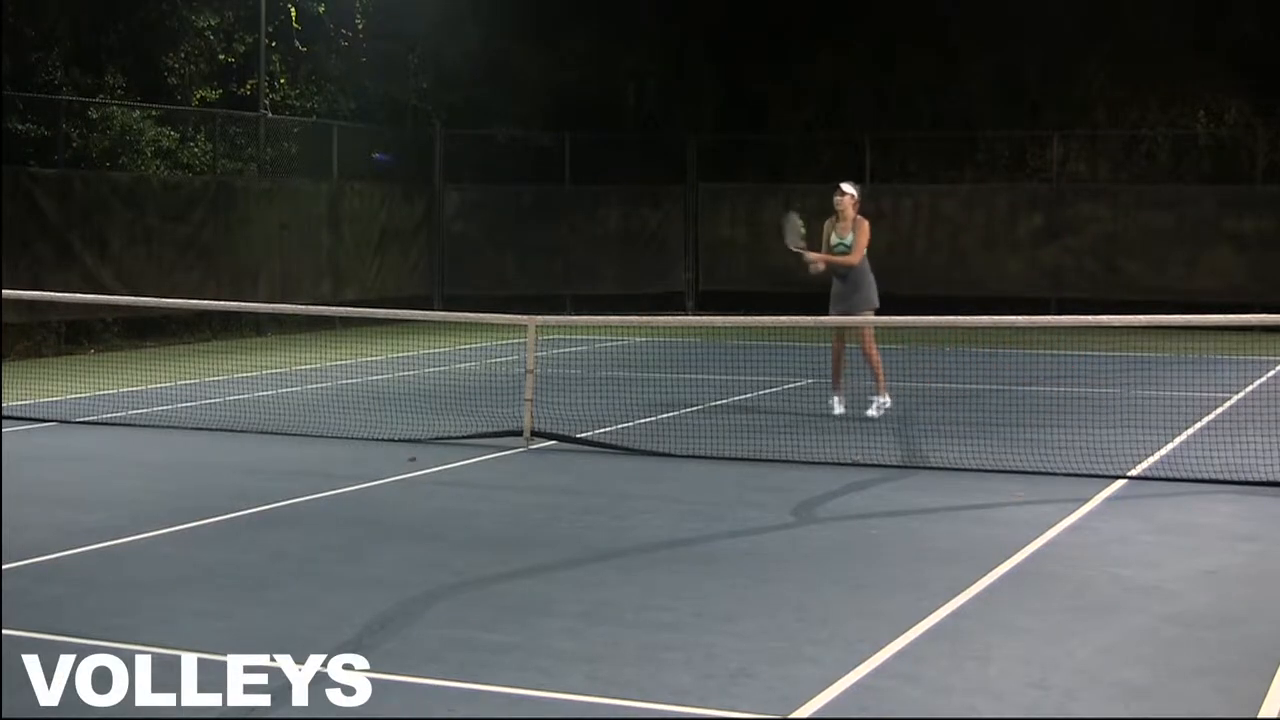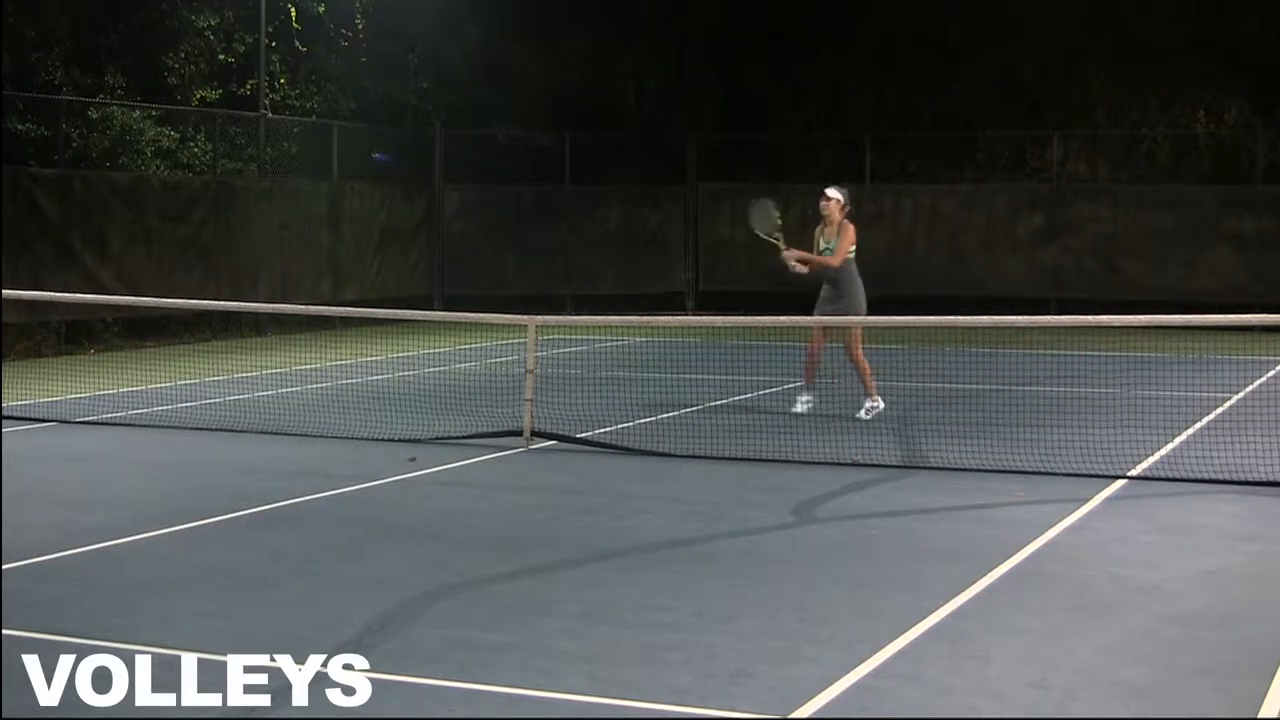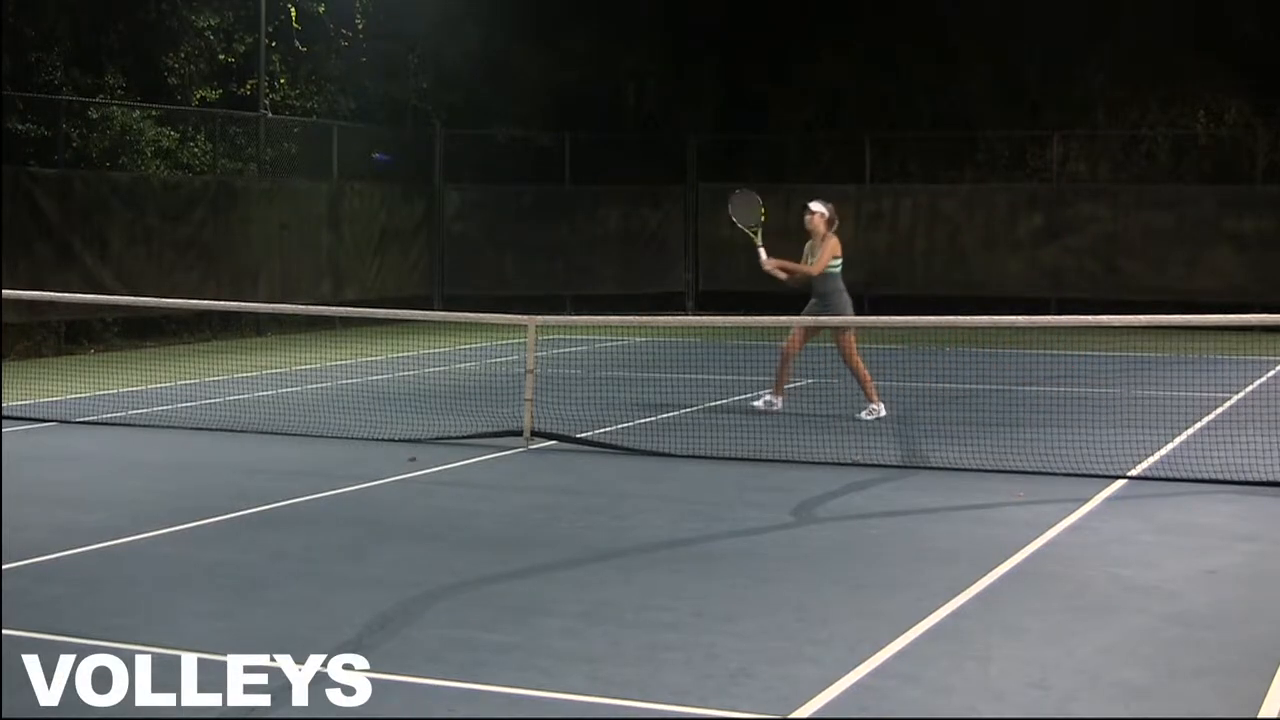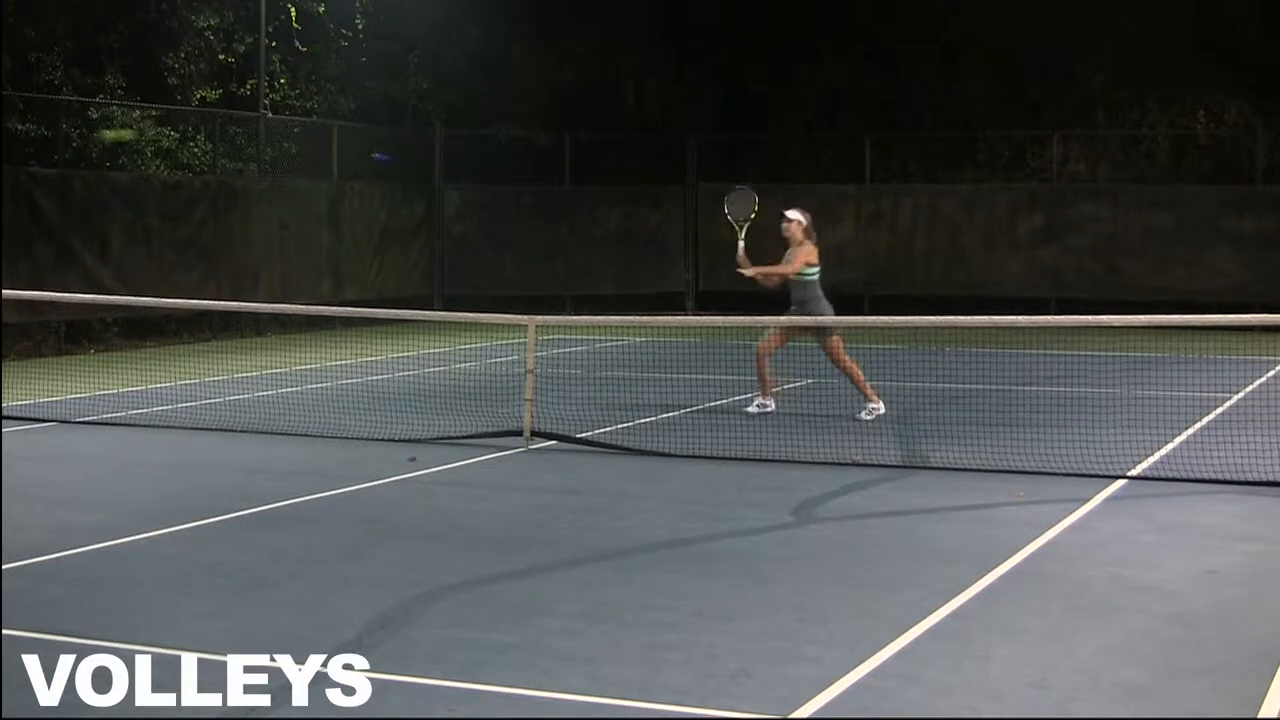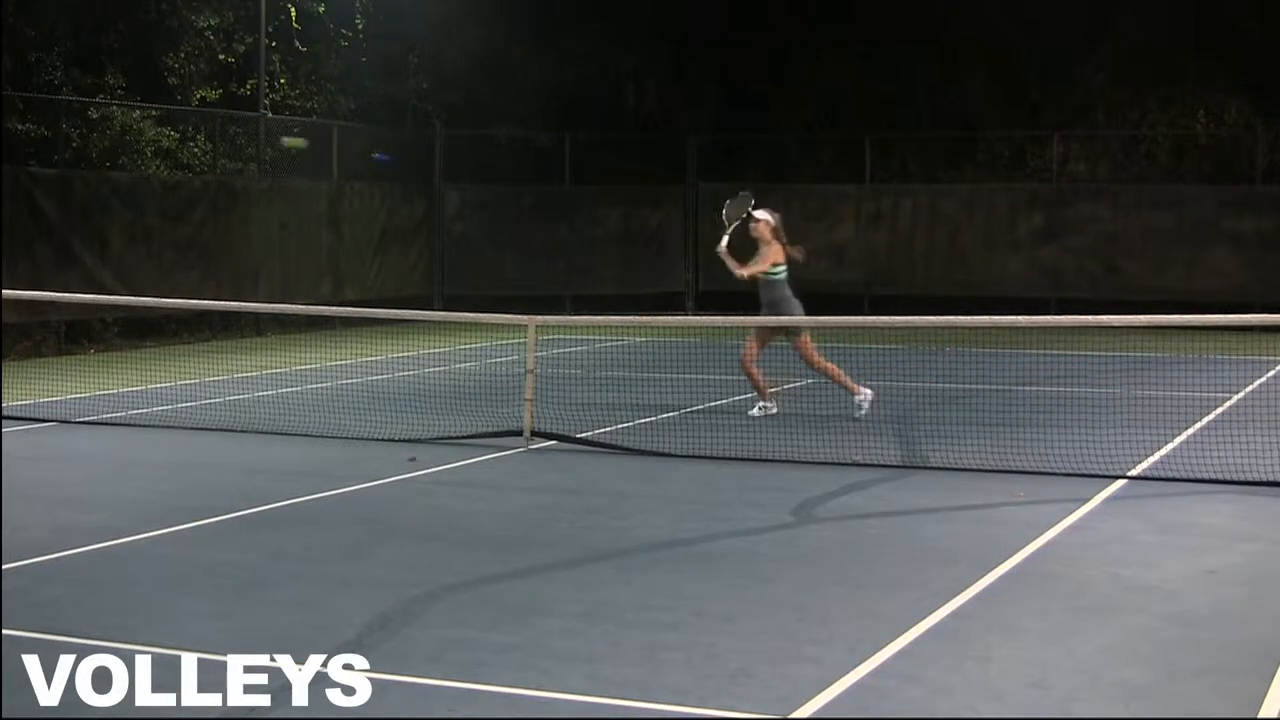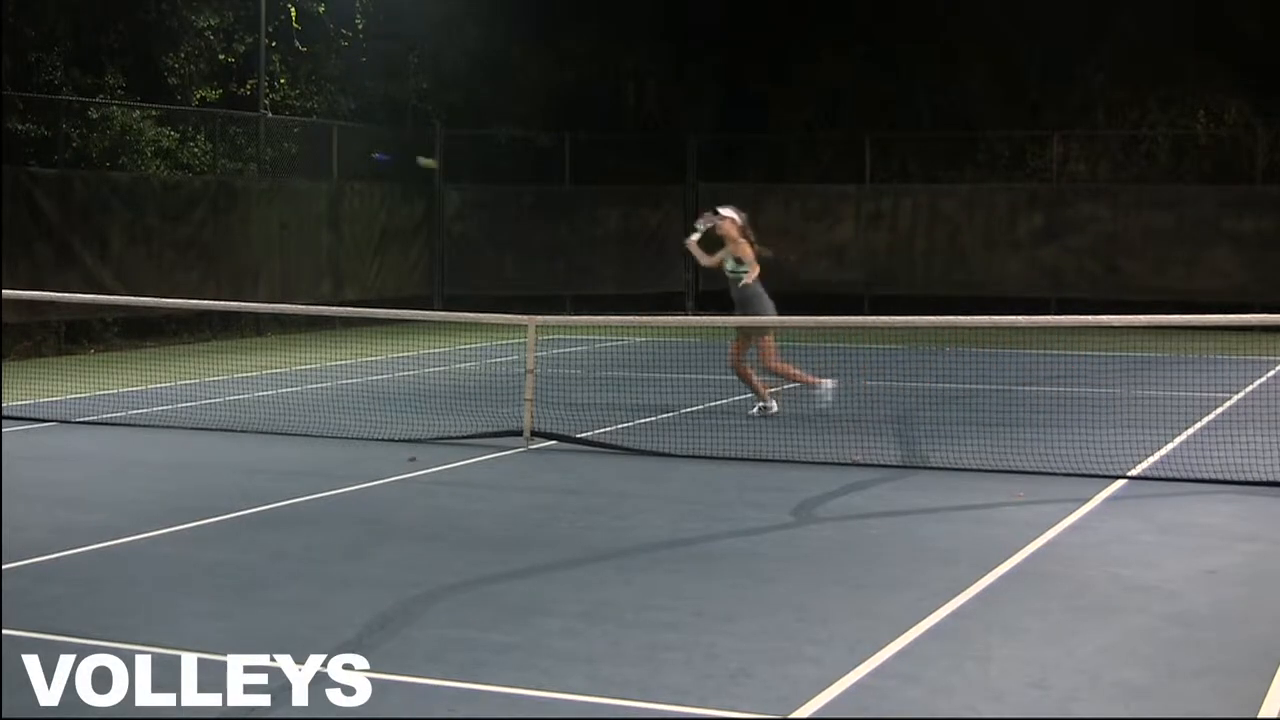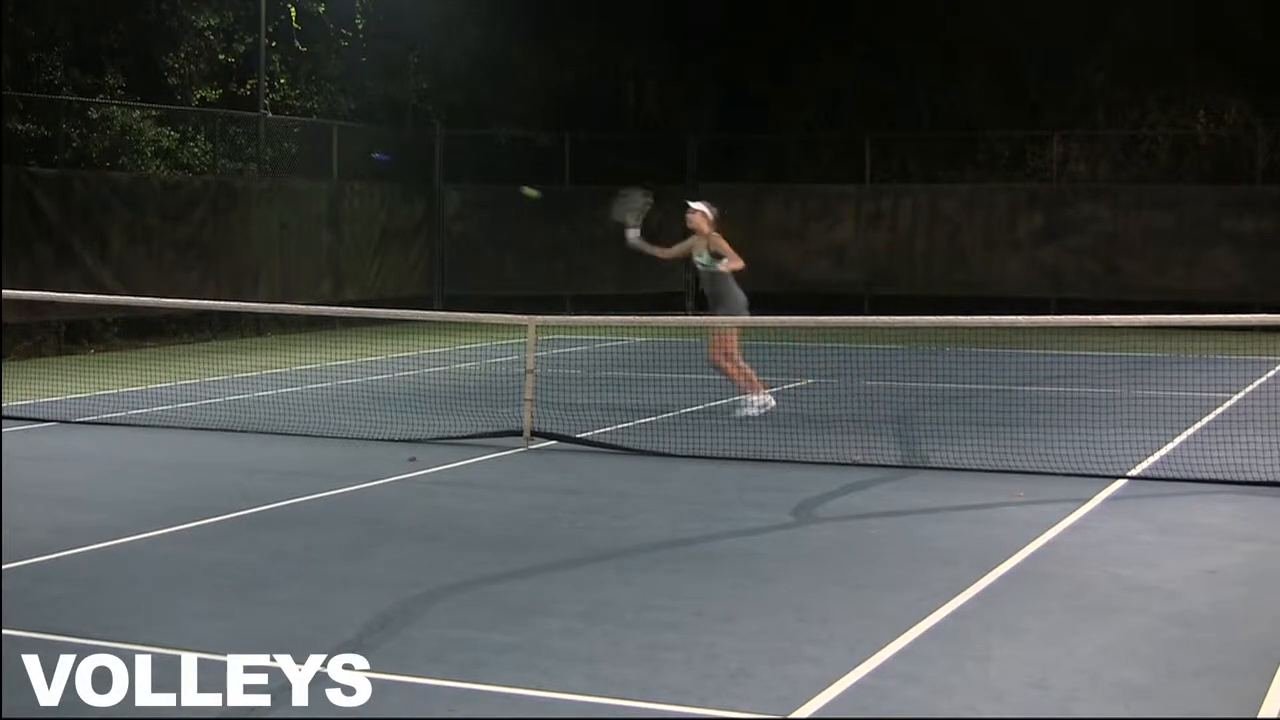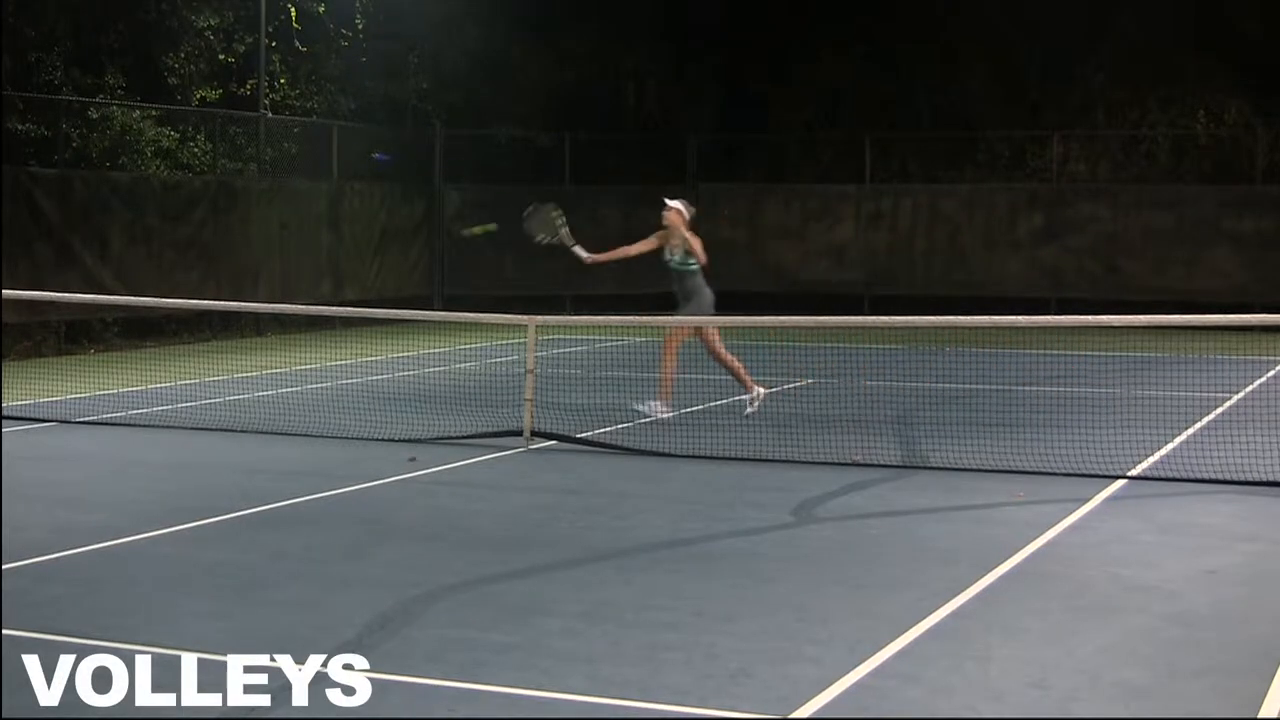
dt=0.1s
person 1, frame 1
left shoulder: (862, 224)
right shoulder: (830, 224)
left elbow: (854, 259)
right elbow: (827, 257)
left wrist: (820, 257)
right wrist: (818, 265)
left hip: (861, 287)
right hip: (840, 287)
left knee: (867, 345)
right knee: (838, 345)
left ankle: (881, 395)
right ankle: (837, 394)
person 1, frame 2
left shoulder: (847, 228)
right shoulder: (820, 231)
left elbow: (835, 261)
right elbow: (817, 266)
left wrist: (801, 255)
right wrist: (799, 264)
left hip: (850, 292)
right hip: (829, 292)
left knee: (853, 351)
right knee: (814, 346)
left ankle: (873, 400)
right ankle: (807, 395)
person 1, frame 3
left shoulder: (831, 241)
right shoulder: (810, 245)
left elbow: (814, 270)
right elbow: (801, 277)
left wrist: (781, 263)
right wrist: (776, 270)
left hip: (836, 304)
right hip: (817, 303)
left knee: (850, 359)
right knee: (787, 349)
left ankle: (875, 404)
right ankle: (775, 398)
person 1, frame 4
left shoulder: (807, 248)
right shoulder: (792, 251)
left elbow: (783, 269)
right elbow: (772, 282)
left wrist: (755, 270)
right wrist: (744, 262)
left hip: (816, 311)
right hip: (797, 311)
left knee: (841, 362)
right knee: (762, 351)
left ankle: (874, 402)
right ankle: (765, 400)
person 1, frame 5
left shoulder: (772, 248)
right shoulder: (763, 250)
left elbow: (760, 267)
right elbow: (742, 271)
left wrist: (746, 272)
right wrist: (725, 255)
left hip: (786, 311)
right hip: (770, 312)
left knee: (814, 362)
right knee: (747, 358)
left ankle: (859, 392)
right ankle: (767, 402)
person 1, frame 6
left shoulder: (741, 246)
right shoulder: (729, 247)
left elbow: (754, 268)
right elbow: (707, 262)
left wrist: (749, 276)
right wrist: (693, 244)
left hip: (757, 308)
right hip: (743, 310)
left knee: (770, 365)
right knee: (736, 363)
left ankle: (820, 384)
right ankle: (767, 401)
person 1, frame 7
left shoulder: (716, 240)
right shoulder: (695, 240)
left elbow: (739, 262)
right elbow: (666, 254)
left wrist: (728, 266)
right wrist: (638, 242)
left hip: (730, 301)
right hip: (720, 304)
left knee: (719, 358)
right knee: (731, 358)
left ankle: (753, 395)
right ankle: (762, 396)
person 1, frame 8
left shoulder: (690, 238)
right shoulder: (663, 236)
left elbow: (702, 260)
right elbow: (632, 249)
left wrist: (687, 238)
right wrist: (597, 257)
left hip: (697, 300)
right hip: (691, 302)
left knee: (668, 348)
right knee: (717, 351)
left ankle: (662, 403)
right ankle: (753, 390)
